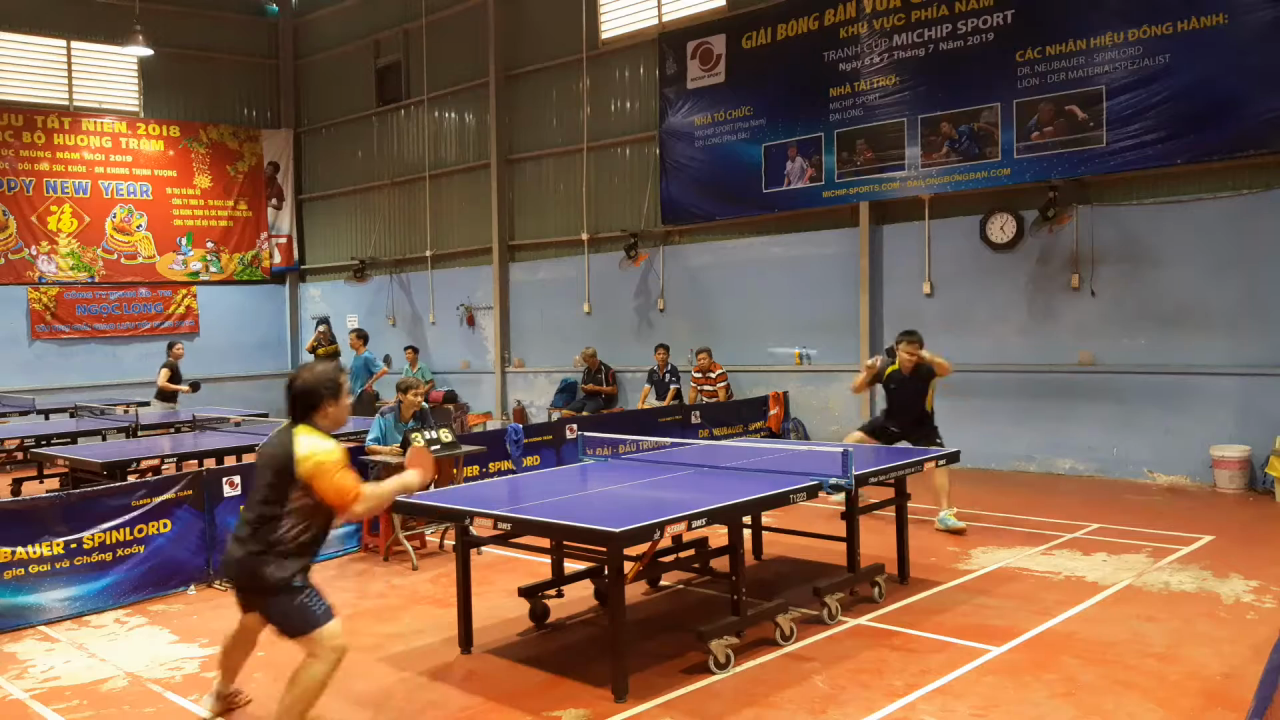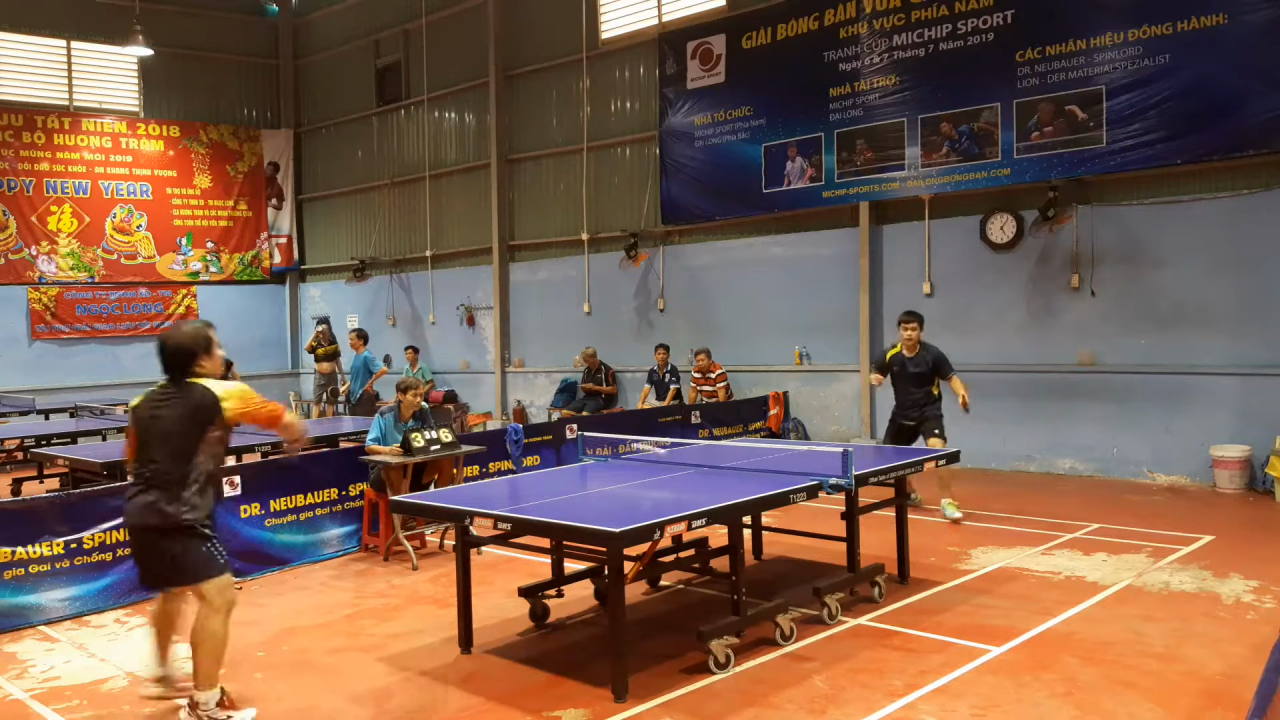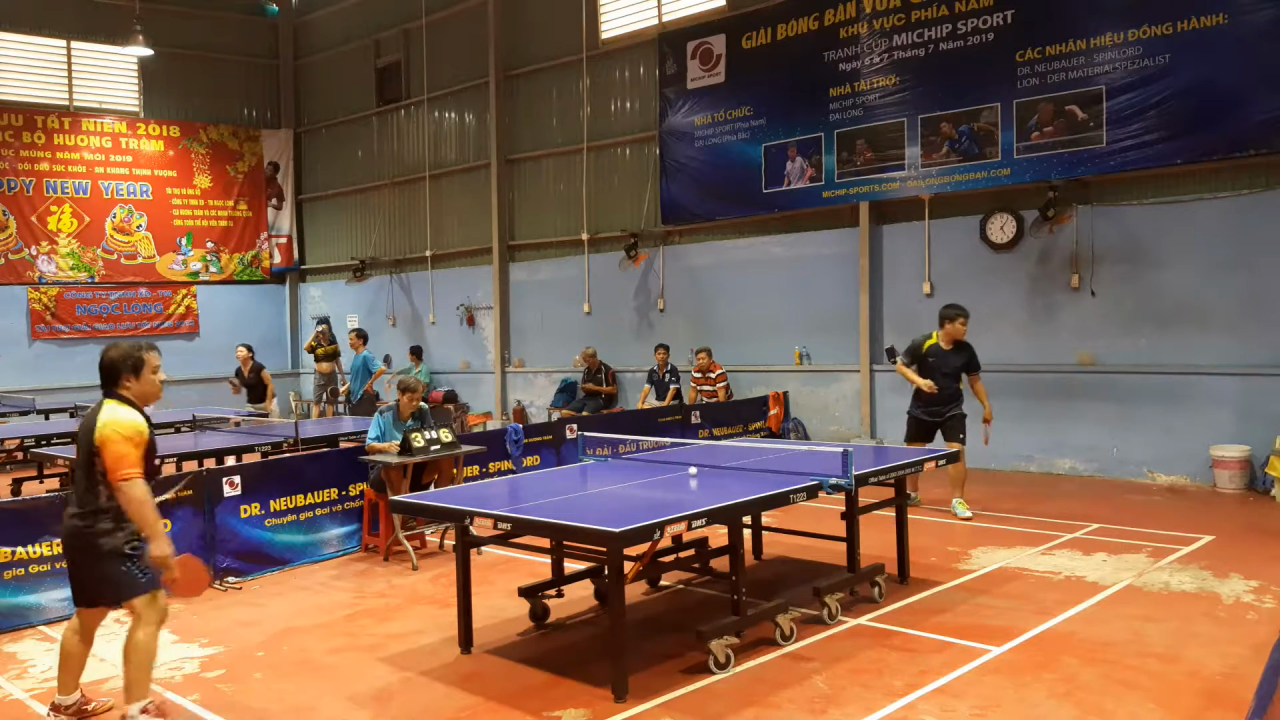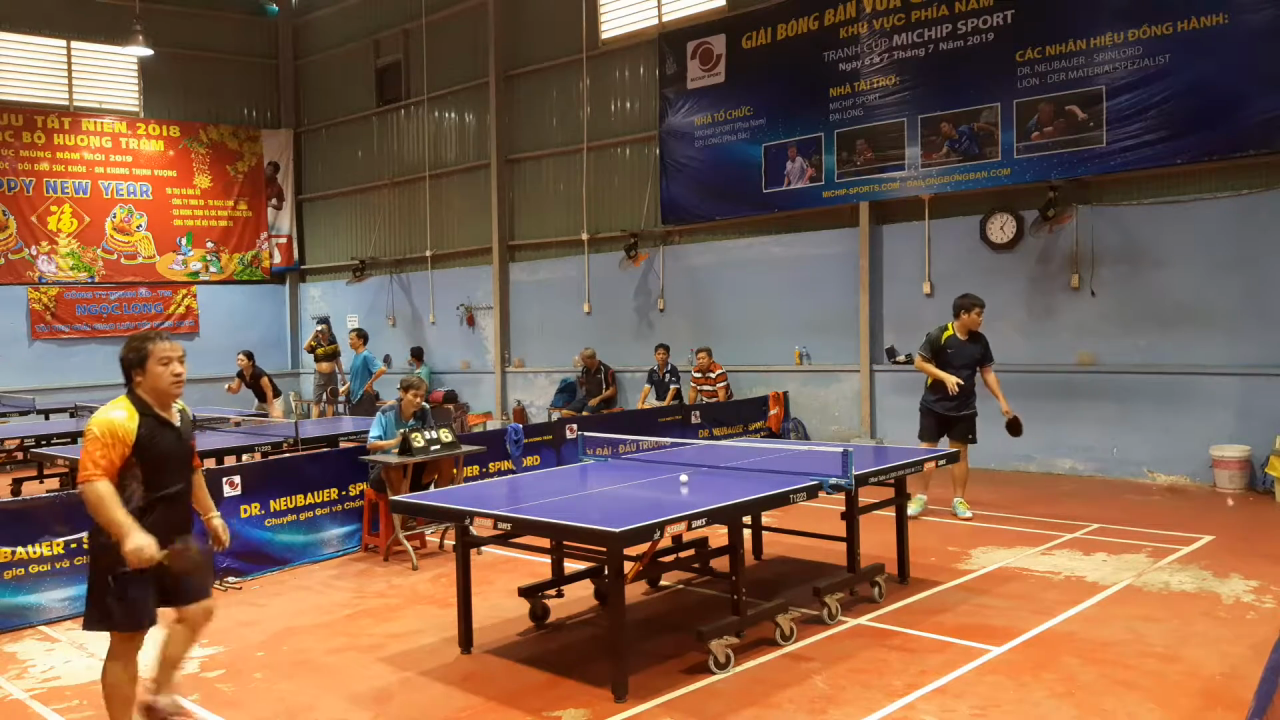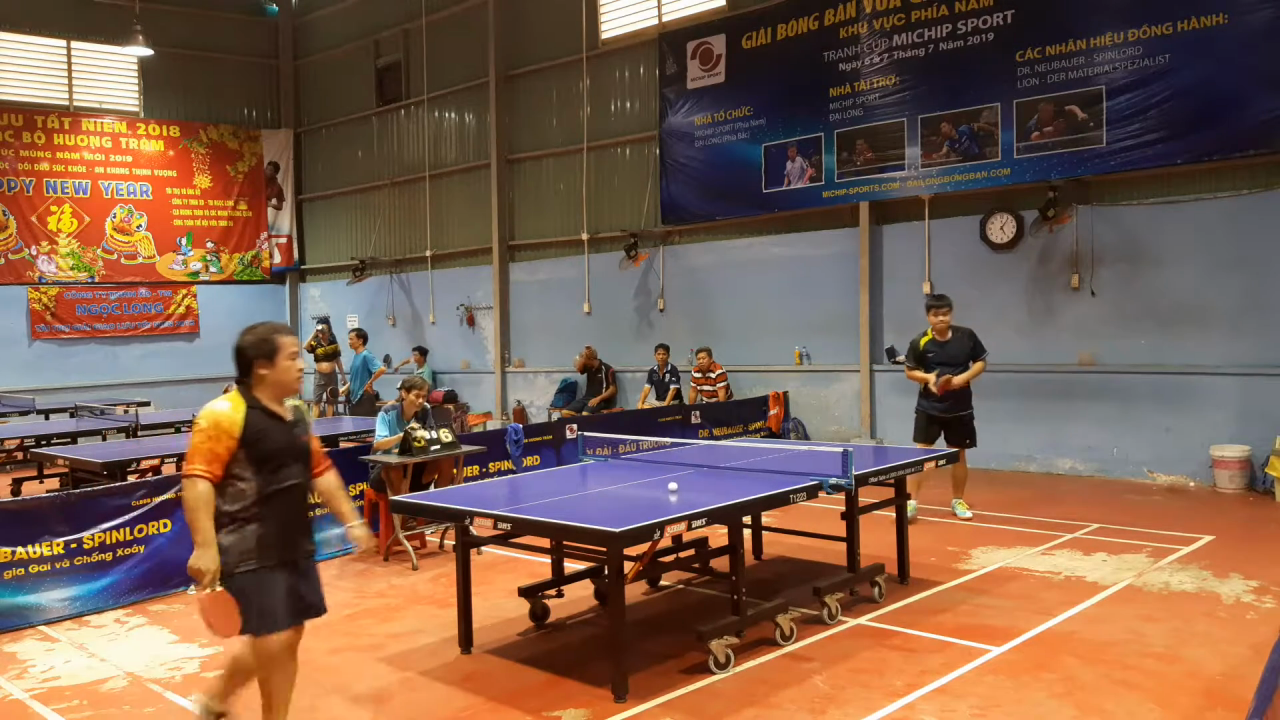
dt=0.5s
person 1, frame 1
left shoulder: (281, 439)
right shoulder: (320, 450)
right elbow: (357, 505)
right wrist: (406, 481)
left hip: (243, 558)
right hip: (271, 567)
left knee: (252, 623)
right knee: (328, 647)
person 1, frame 2
left shoulder: (145, 403)
right shoulder: (221, 394)
right elbow: (283, 420)
right wrist: (297, 431)
left hip: (141, 513)
right hip: (179, 518)
left knee: (172, 591)
right knee: (219, 598)
left ankle: (163, 676)
person 1, frame 3
left shoulder: (104, 413)
right shoulder: (125, 420)
right elbow: (130, 482)
right wrist: (156, 538)
left hip: (87, 531)
right hip: (108, 536)
left knee: (88, 615)
right knee: (149, 609)
person 1, frame 4
left shoulder: (181, 414)
right shoulder: (115, 420)
right elbow: (92, 482)
left wrist: (210, 514)
right wrist: (130, 534)
left hip: (173, 544)
right hip: (127, 551)
left knee: (197, 611)
right knee: (128, 638)
person 1, frame 5
left shoulder: (297, 413)
right shoulder: (225, 414)
left elbow: (320, 471)
right elbow: (197, 480)
left wrist: (351, 519)
right wrist: (205, 546)
left hip: (295, 547)
right hip: (250, 551)
left knee: (287, 641)
right knee: (272, 642)
person 2, frame 1
left shoulder: (926, 367)
right shoulder: (885, 369)
left elbow: (946, 370)
right elbow: (856, 389)
left wrist: (932, 360)
right wrist: (867, 372)
left hip: (921, 426)
right hip: (890, 423)
right knee: (853, 441)
left ankle: (945, 514)
person 2, frame 2
left shoulder: (933, 354)
right shoulder: (889, 355)
left elbow: (951, 378)
right elbow: (875, 376)
left wrist: (962, 393)
right wrist: (874, 379)
left hip: (929, 413)
right hip: (902, 414)
left knee: (937, 450)
left ankle: (947, 502)
right ankle: (910, 494)
person 2, frame 3
left shoulder: (966, 350)
right shoulder: (922, 344)
left elbow: (974, 379)
right elbow: (901, 366)
left wrist: (986, 407)
right wrist: (919, 381)
left hip: (952, 410)
right hip: (921, 409)
left knee: (957, 452)
left ankle: (957, 500)
right ankle: (912, 493)
person 2, frame 4
left shoulder: (980, 341)
right shoulder: (939, 336)
left elbow: (987, 371)
right elbow: (919, 362)
left wrist: (1002, 401)
right wrist: (945, 376)
left hip: (964, 407)
right hip: (935, 404)
left knee: (960, 452)
right knee: (927, 450)
left ankle: (958, 500)
right ankle: (919, 497)
person 2, frame 5
left shoulder: (967, 336)
right shoulder: (920, 343)
left elbow: (981, 362)
right elbow: (910, 371)
left wrist: (964, 377)
right wrist: (927, 378)
left hip: (960, 408)
right hip: (928, 408)
left knee: (958, 455)
left ankle: (958, 501)
right ankle: (910, 503)
